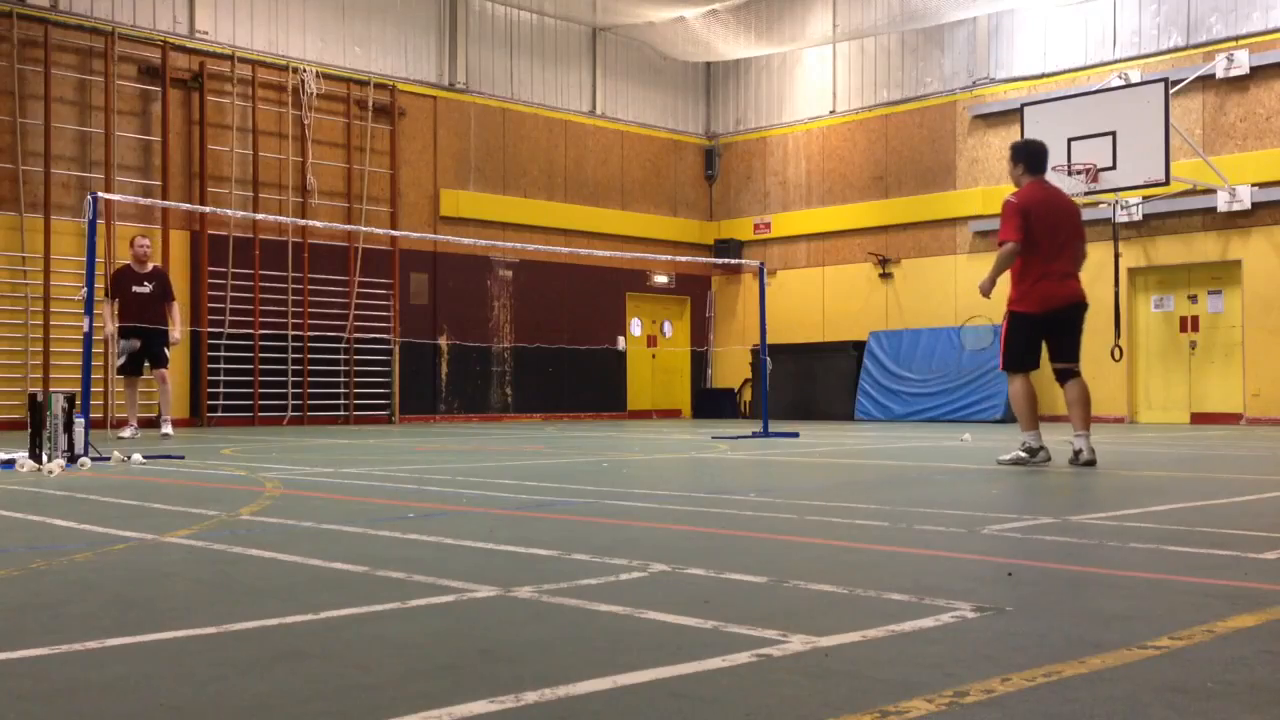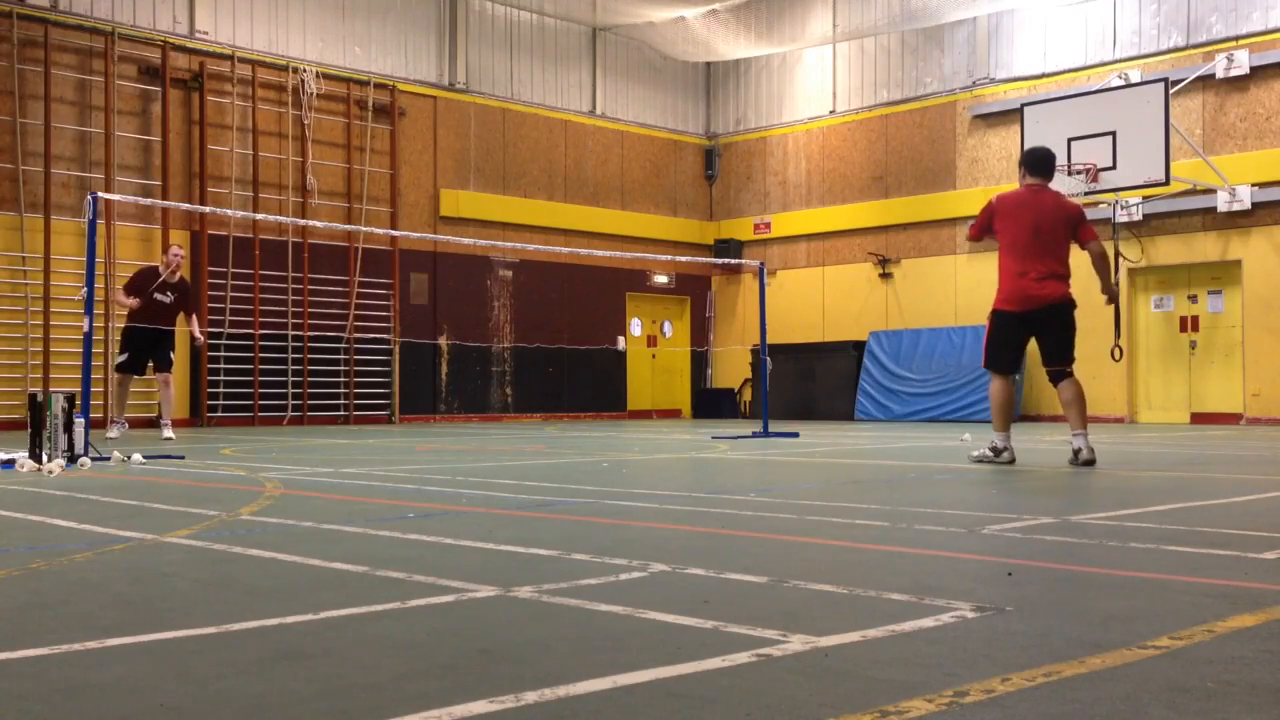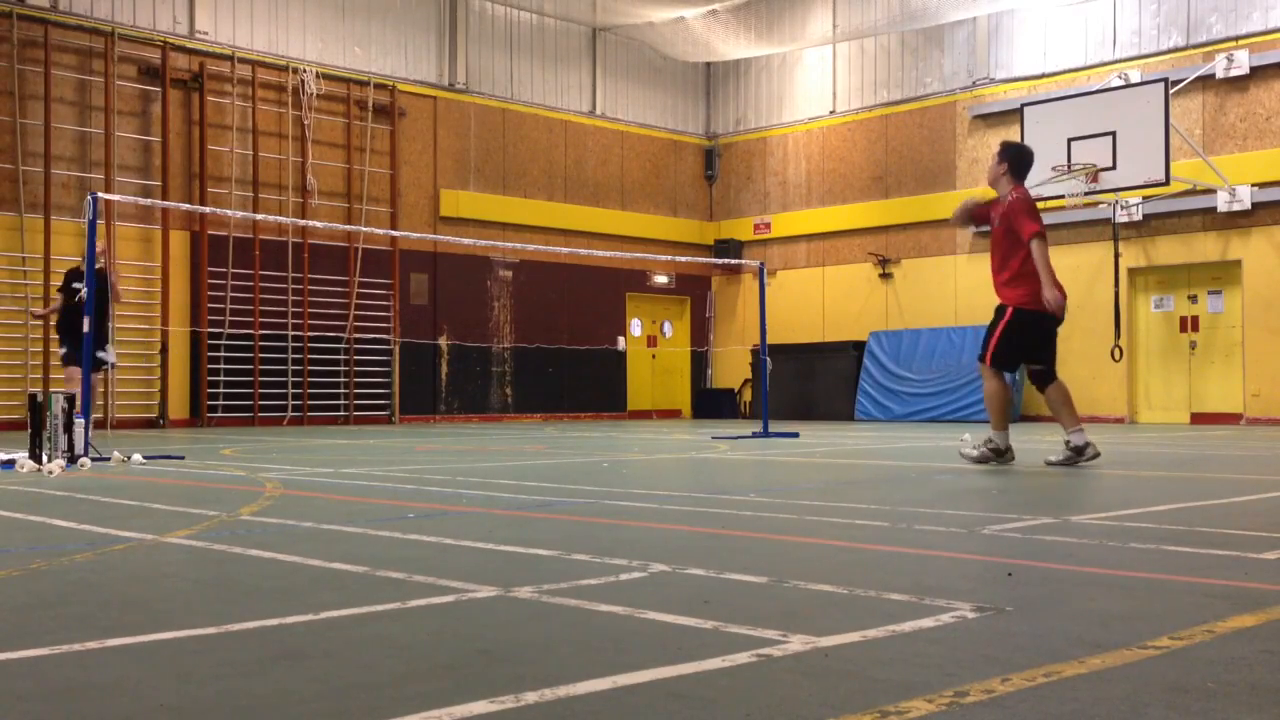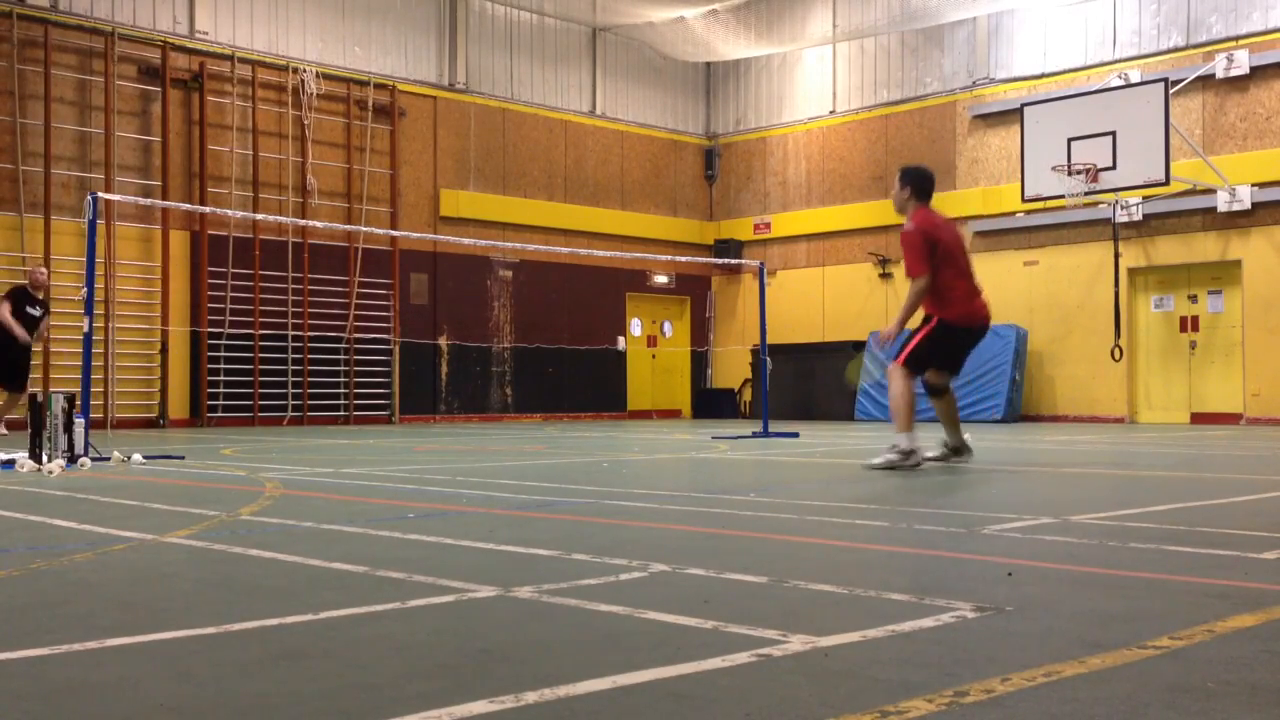
dt=1s
person 1, frame 1
left shoulder: (1018, 201)
right shoulder: (1068, 202)
left elbow: (1011, 248)
right elbow: (1081, 252)
left wrist: (991, 279)
left hip: (1030, 301)
right hip: (1070, 298)
left knee: (1018, 372)
right knee: (1069, 372)
left ankle: (1033, 444)
right ankle: (1083, 446)
person 1, frame 2
left shoulder: (1001, 203)
right shoulder: (1069, 209)
left elbow: (973, 235)
right elbow: (1096, 250)
right wrist: (1108, 286)
left hip: (1013, 302)
right hip: (1056, 302)
left knee: (1000, 373)
right knee: (1062, 373)
left ankle: (1001, 446)
right ankle: (1081, 444)
person 1, frame 3
left shoulder: (1016, 201)
right shoulder: (1001, 204)
left elbow: (1036, 240)
right elbow: (959, 219)
left wrist: (1048, 286)
right wrist: (968, 207)
left hip: (1023, 302)
right hip: (1036, 302)
left knee: (990, 366)
right knee: (1042, 373)
left ankle: (998, 444)
right ankle: (1079, 442)
person 1, frame 4
left shoulder: (914, 229)
right shoulder: (942, 224)
left elbow: (922, 282)
left wrist: (898, 323)
left hip: (953, 316)
right hip: (974, 316)
left knee: (899, 369)
right knee: (934, 378)
left ankle: (905, 447)
right ankle: (956, 444)
person 2, frame 1
left shoulder: (160, 275)
right shoulder: (120, 275)
left elbow: (171, 303)
right elbow: (109, 302)
left wrist: (176, 329)
right wrist: (109, 324)
left hip: (157, 332)
right hip: (129, 333)
left knee: (162, 374)
right knee: (130, 379)
left ankle: (166, 421)
right ankle: (132, 425)
person 2, frame 2
left shoulder: (184, 286)
right shoulder: (145, 274)
left elbow: (190, 314)
right elbow: (119, 295)
left wrist: (196, 333)
right wrist: (128, 303)
left hip: (164, 336)
right hip: (136, 332)
left knee: (165, 378)
right knee: (122, 378)
left ankle: (166, 425)
right ankle: (118, 421)
person 2, frame 3
left shoulder: (105, 275)
right shoulder: (71, 273)
left elbow: (116, 299)
left wrist: (113, 279)
right wrist: (44, 312)
left hip: (96, 333)
right hip: (70, 332)
left knee: (91, 378)
right knee: (72, 373)
left ankle: (86, 417)
person 2, frame 4
left shoulder: (44, 306)
right shoulder: (15, 293)
left elbow: (40, 336)
left wrist: (42, 333)
right wrist: (17, 330)
left hip: (20, 353)
left knee: (17, 392)
